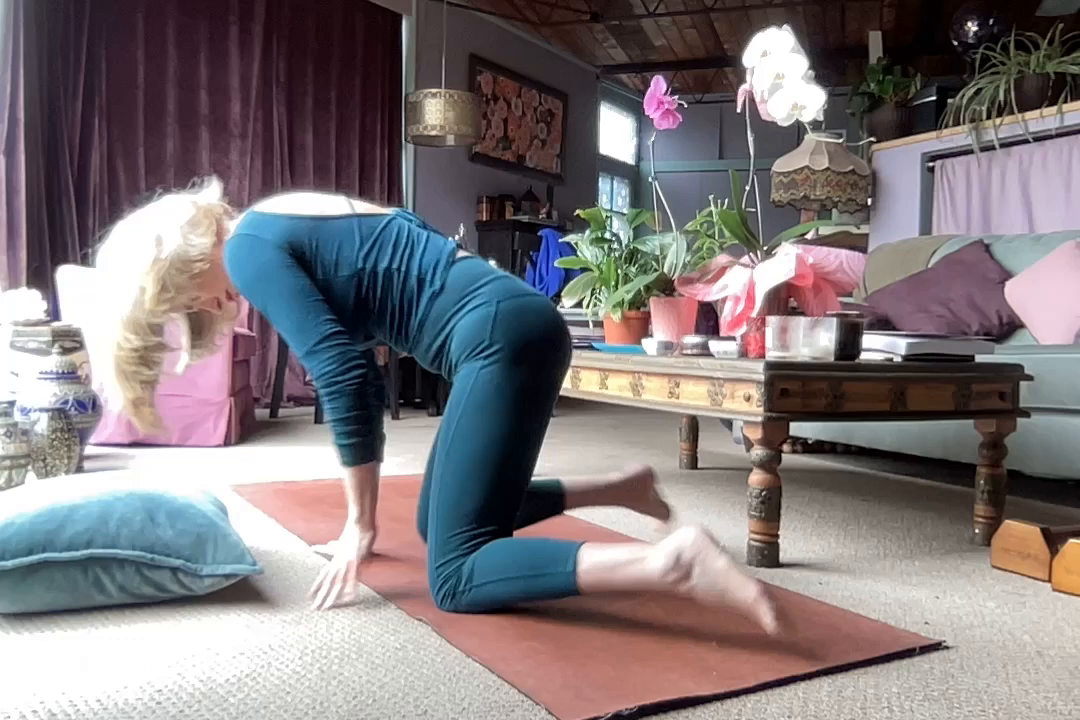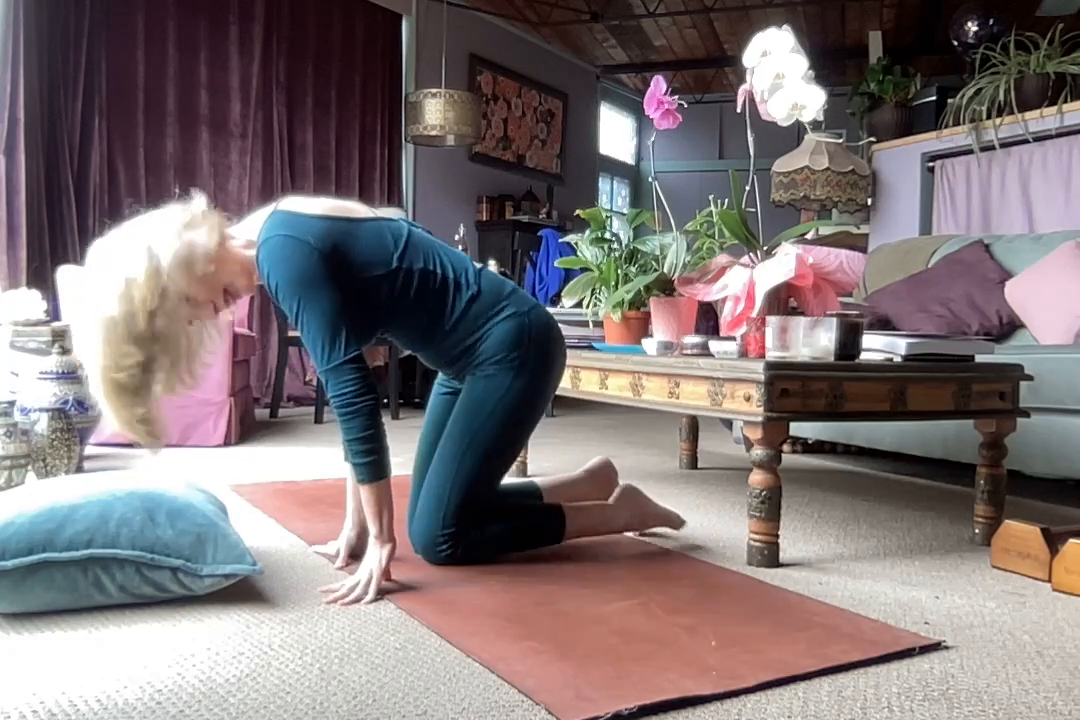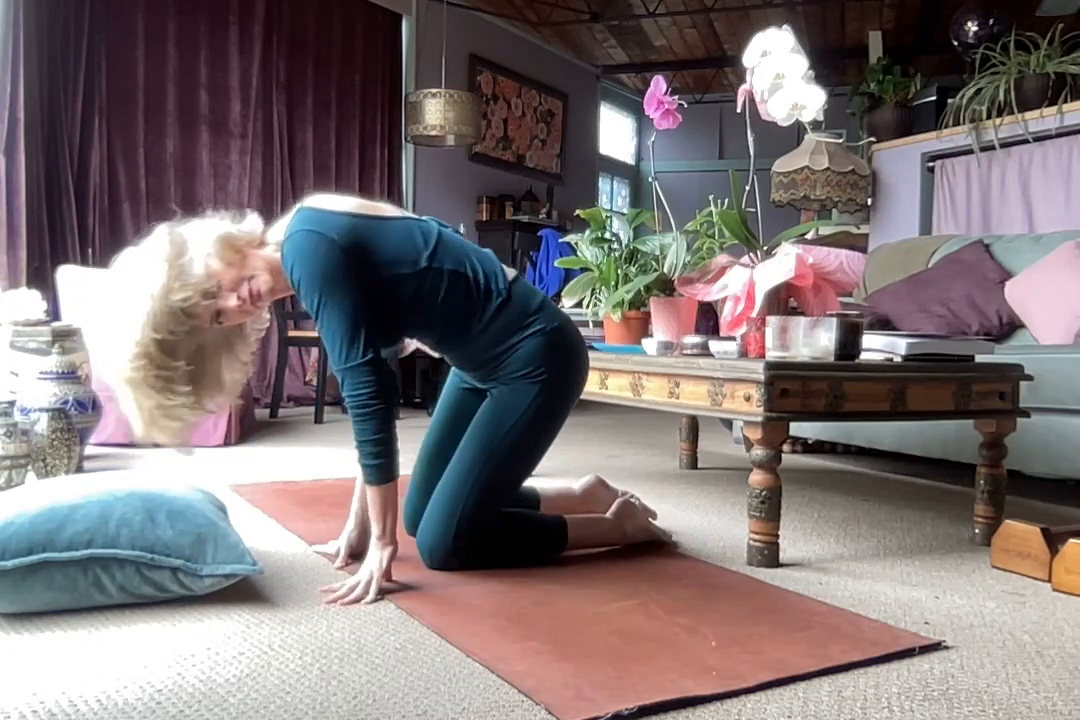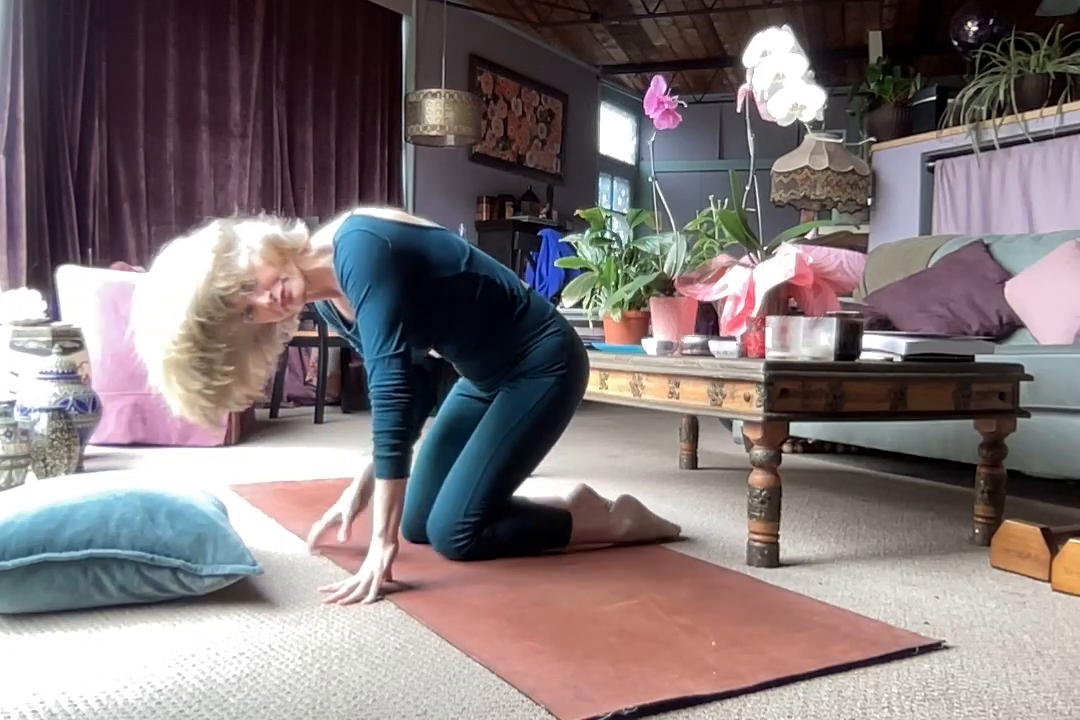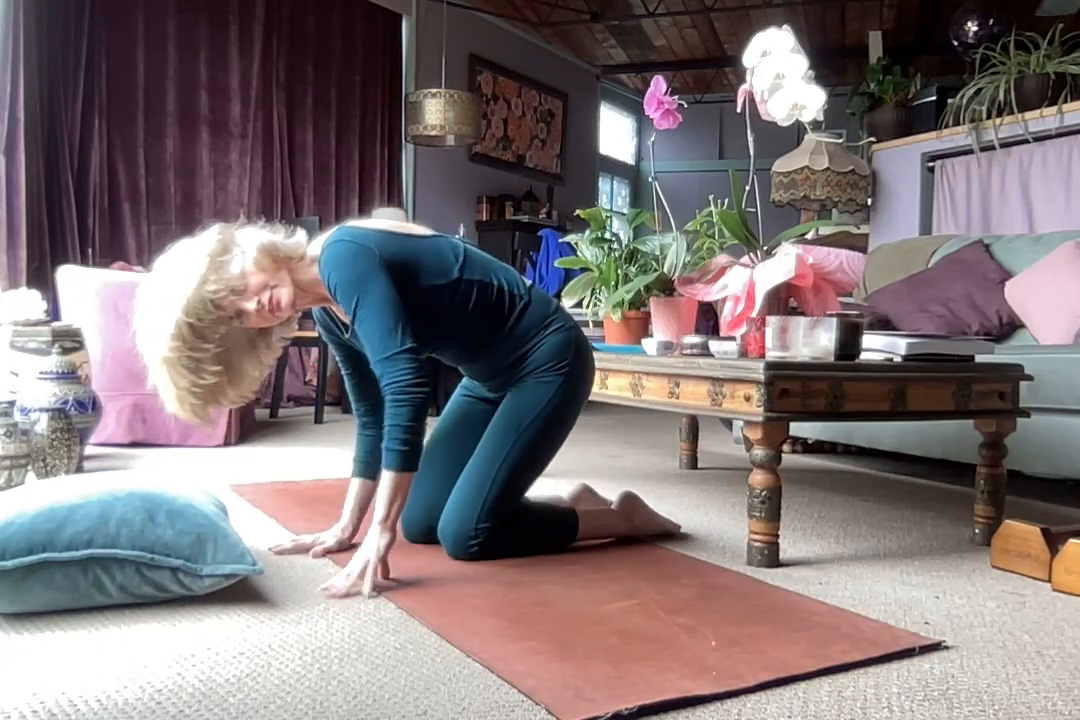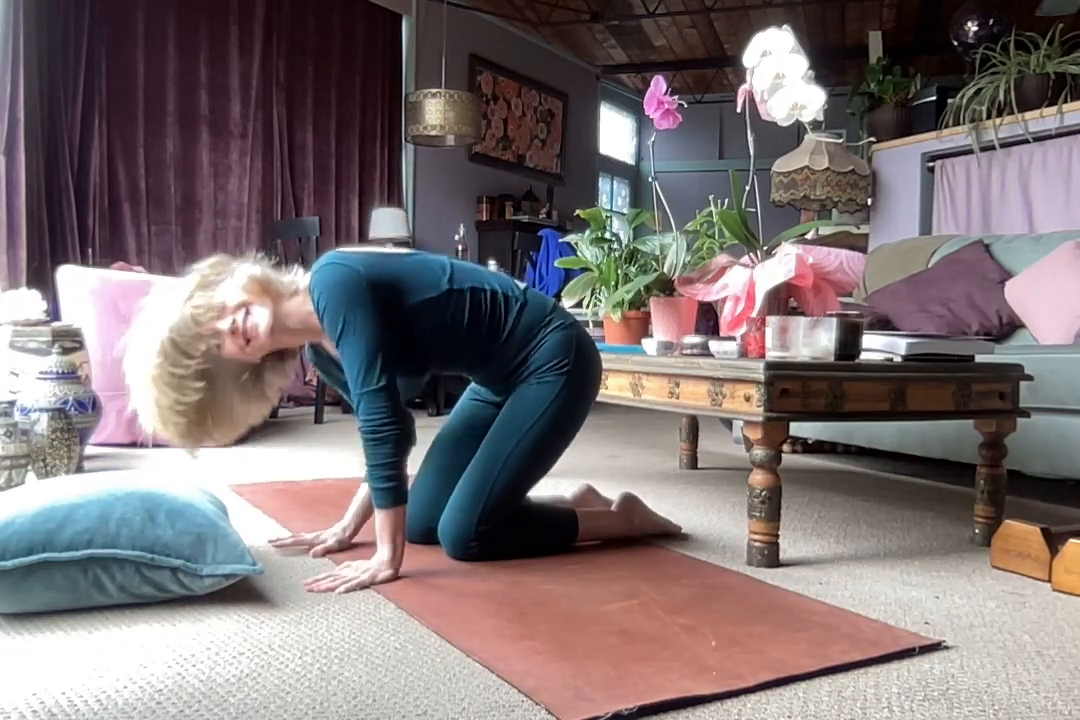
dt=0.5s
person 1, frame 1
left shoulder: (249, 251)
right shoulder: (286, 230)
left elbow: (338, 377)
right elbow: (358, 370)
left wrist: (361, 525)
right wrist: (360, 516)
left hip: (497, 339)
right hip: (522, 328)
left knee: (455, 582)
right knee: (446, 520)
left ankle: (673, 562)
right ankle: (621, 486)
person 1, frame 2
left shoulder: (282, 253)
right shoulder: (283, 244)
left elbow: (352, 391)
right elbow: (352, 391)
left wrist: (379, 541)
right wrist: (358, 521)
left hip: (510, 347)
right hip: (472, 356)
left knee: (438, 538)
right knee: (441, 511)
left ankle: (620, 510)
right ankle: (589, 484)
person 1, frame 3
left shoulder: (309, 246)
right shoulder: (306, 271)
left elbow: (367, 392)
right elbow: (371, 393)
left wrist: (380, 542)
right wrist: (362, 521)
left hip: (534, 356)
right hip: (484, 362)
left knee: (443, 544)
right knee: (423, 513)
left ankle: (620, 526)
right ankle: (584, 498)
person 1, frame 4
left shoulder: (357, 248)
right shoulder: (329, 304)
left elbow: (393, 391)
right elbow: (402, 398)
left wrist: (382, 544)
right wrist: (356, 494)
left hip: (541, 363)
right hip: (486, 376)
left knee: (455, 532)
right knee: (419, 522)
left ankle: (619, 521)
right ankle: (574, 505)
person 1, frame 5
left shoulder: (344, 259)
right shoulder: (329, 316)
left elbow: (406, 387)
right elbow: (374, 418)
left wrist: (379, 535)
right wrist: (346, 528)
left hip: (546, 360)
right hip: (491, 377)
left knee: (465, 535)
right knee: (420, 524)
left ankle: (622, 517)
right ankle: (575, 503)
person 1, frame 6
left shoulder: (334, 283)
right shoulder: (320, 350)
left elbow: (380, 421)
right elbow: (389, 429)
left wrist: (386, 557)
right wrist: (347, 526)
left hip: (551, 361)
right hip: (500, 377)
left knee: (464, 536)
right knee: (420, 523)
left ankle: (621, 518)
right ankle: (576, 503)
